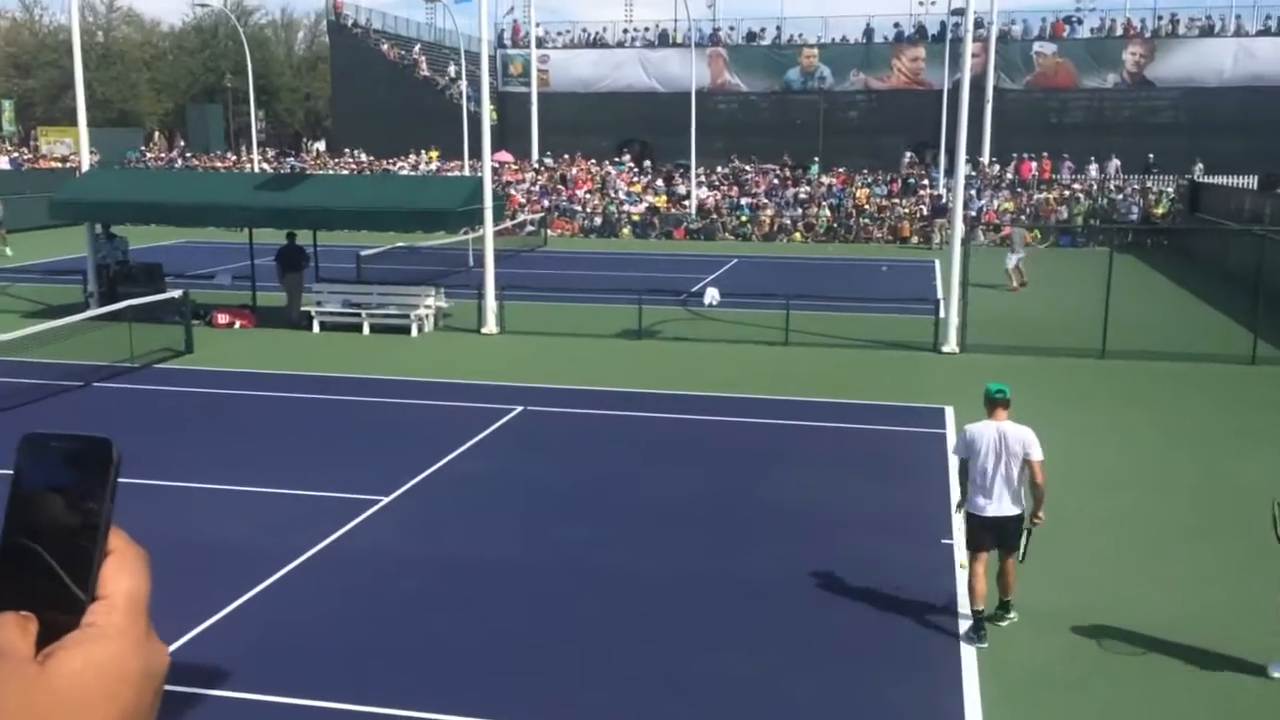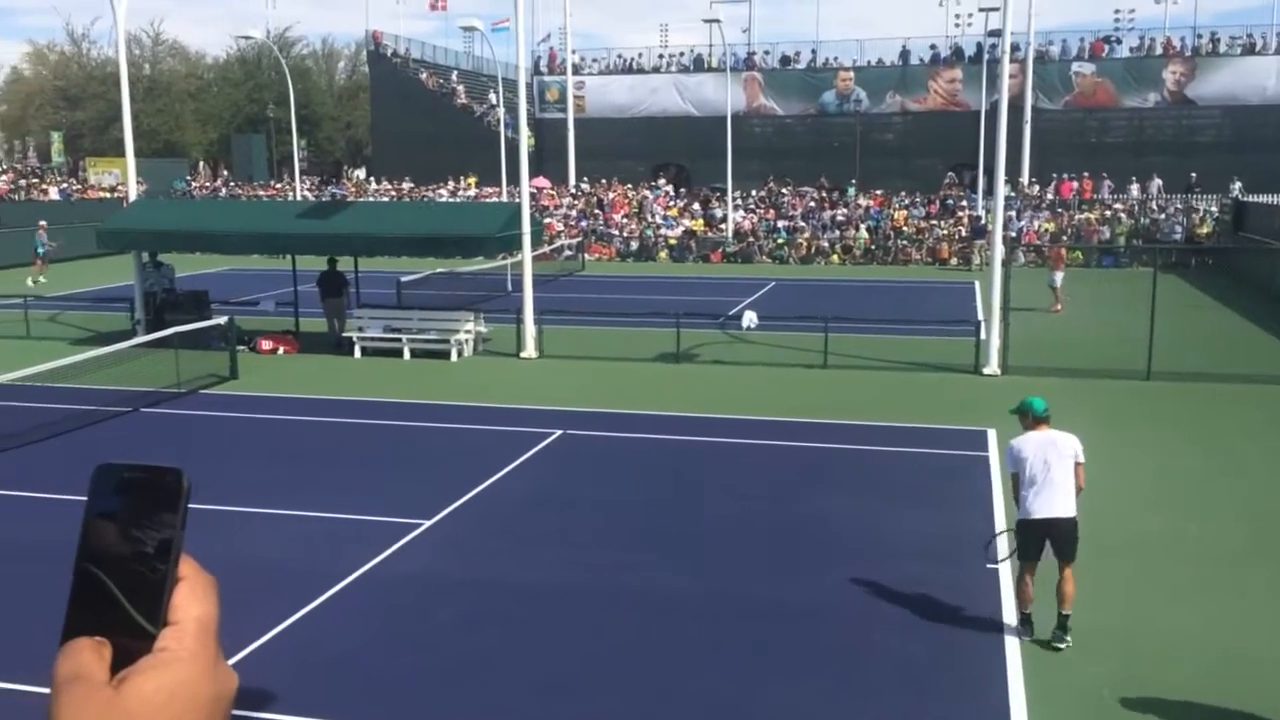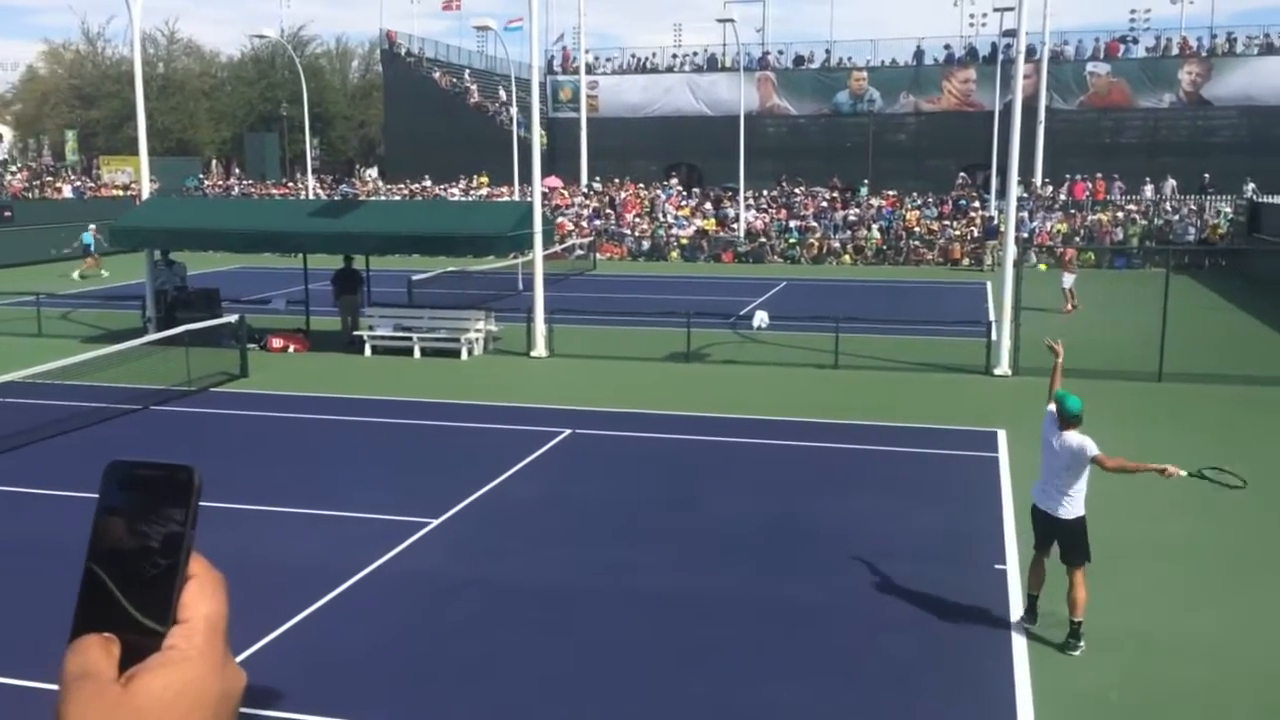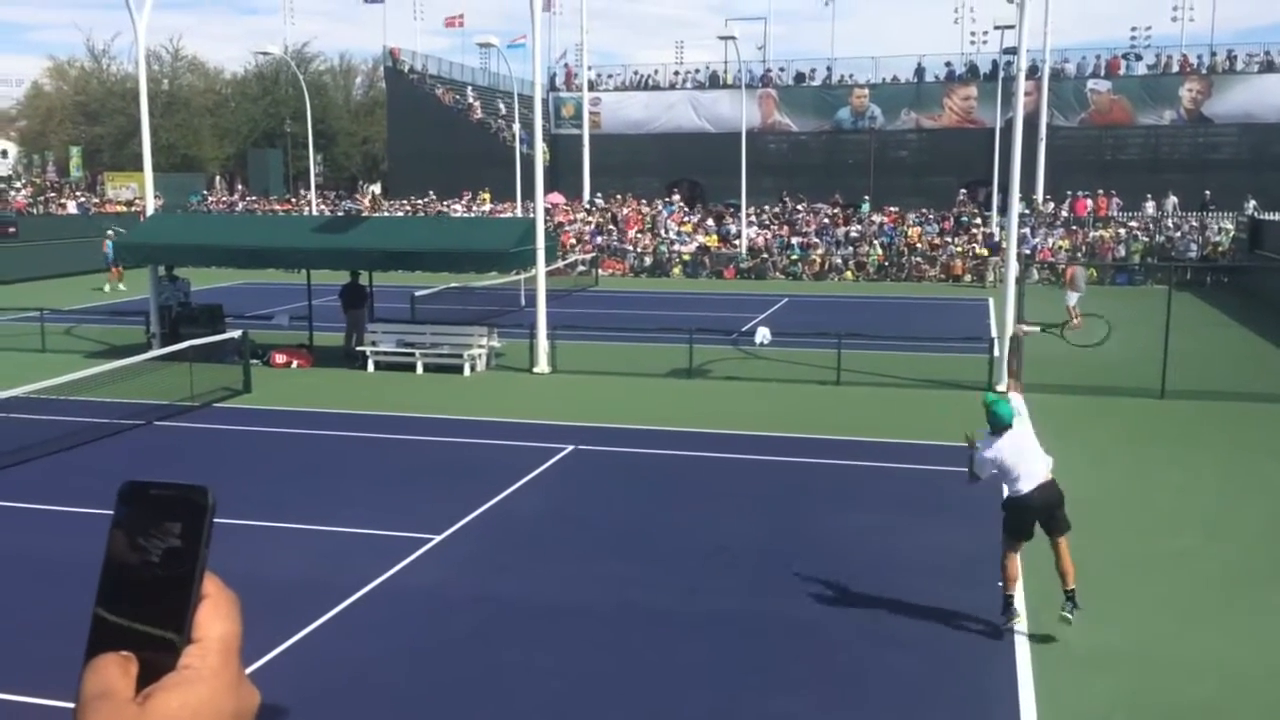
dt=0.7s
person 1, frame 1
left shoulder: (970, 431)
right shoulder: (1024, 434)
left elbow: (963, 472)
right elbow: (1037, 480)
left wrist: (964, 496)
right wrist: (1038, 508)
left hip: (978, 510)
right hip: (1011, 511)
left knee: (978, 565)
right knee: (1008, 560)
left ankle: (978, 627)
right ankle: (1004, 610)
person 1, frame 2
left shoulder: (1016, 445)
right shoulder: (1071, 441)
right elbow: (1080, 484)
left hip: (1031, 516)
right hip: (1064, 516)
left knee: (1027, 570)
right knee: (1066, 570)
left ankle: (1026, 624)
right ankle: (1062, 629)
person 1, frame 3
left shoulder: (1049, 424)
right shoulder: (1080, 444)
left elbow: (1052, 395)
right elbow: (1109, 464)
left wrist: (1058, 361)
right wrist: (1157, 468)
left hip: (1041, 508)
right hip: (1069, 518)
left knee: (1039, 557)
right knee: (1076, 574)
left ankle: (1030, 612)
right ankle: (1075, 636)
person 1, frame 4
left shoulder: (986, 453)
right shoulder: (1019, 418)
left elbow: (974, 478)
right elbow: (1014, 388)
left wrist: (972, 451)
left hip: (1022, 501)
right hip: (1049, 490)
left knee: (1010, 551)
right knee: (1060, 545)
left ankle: (1009, 607)
right ankle: (1070, 600)
